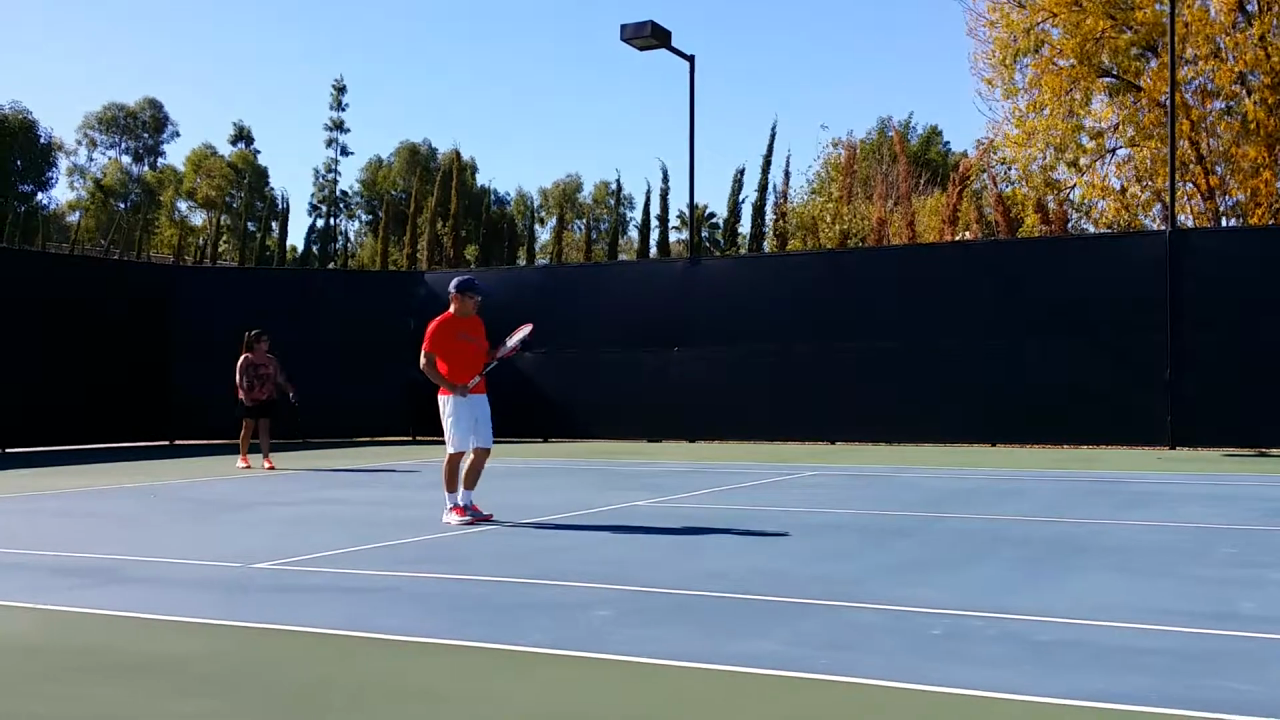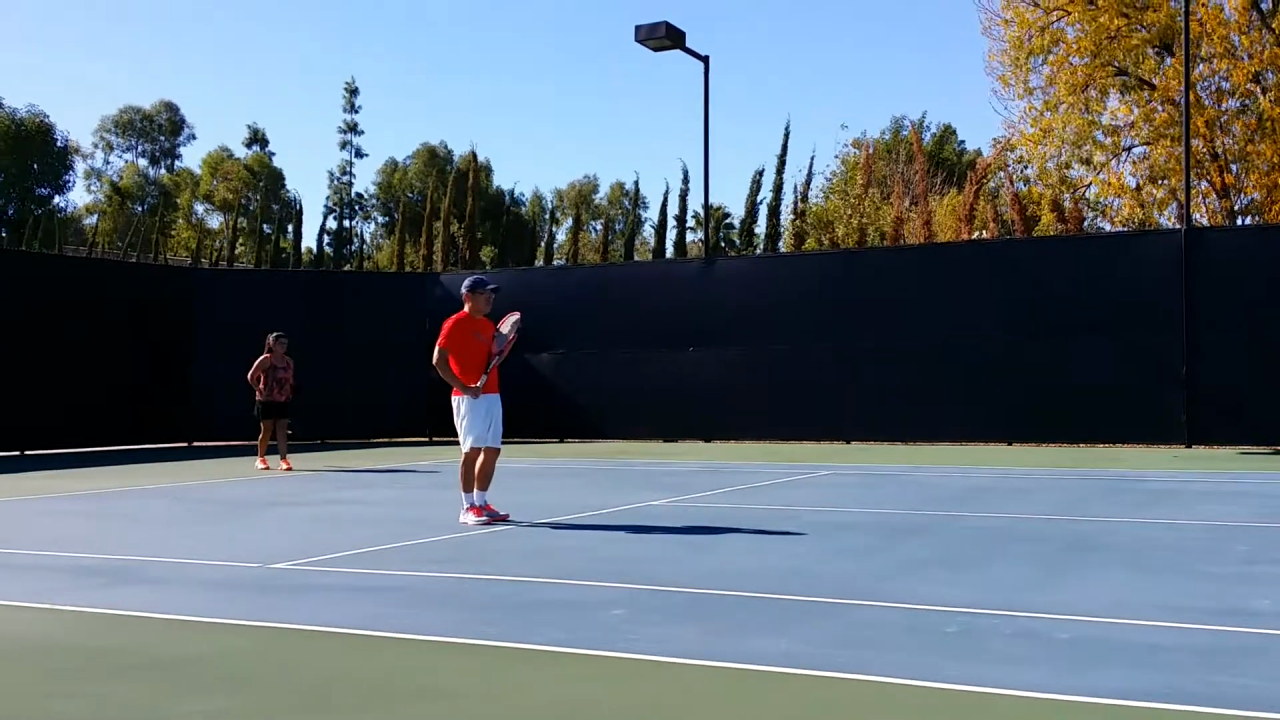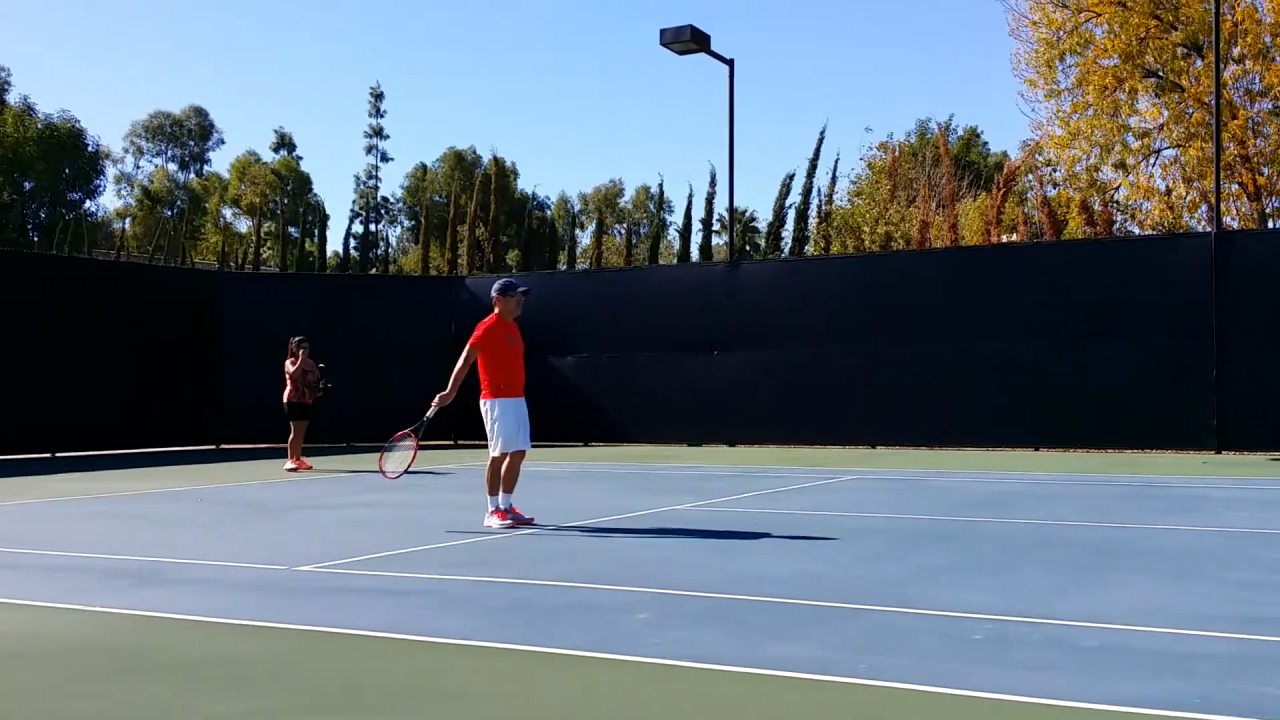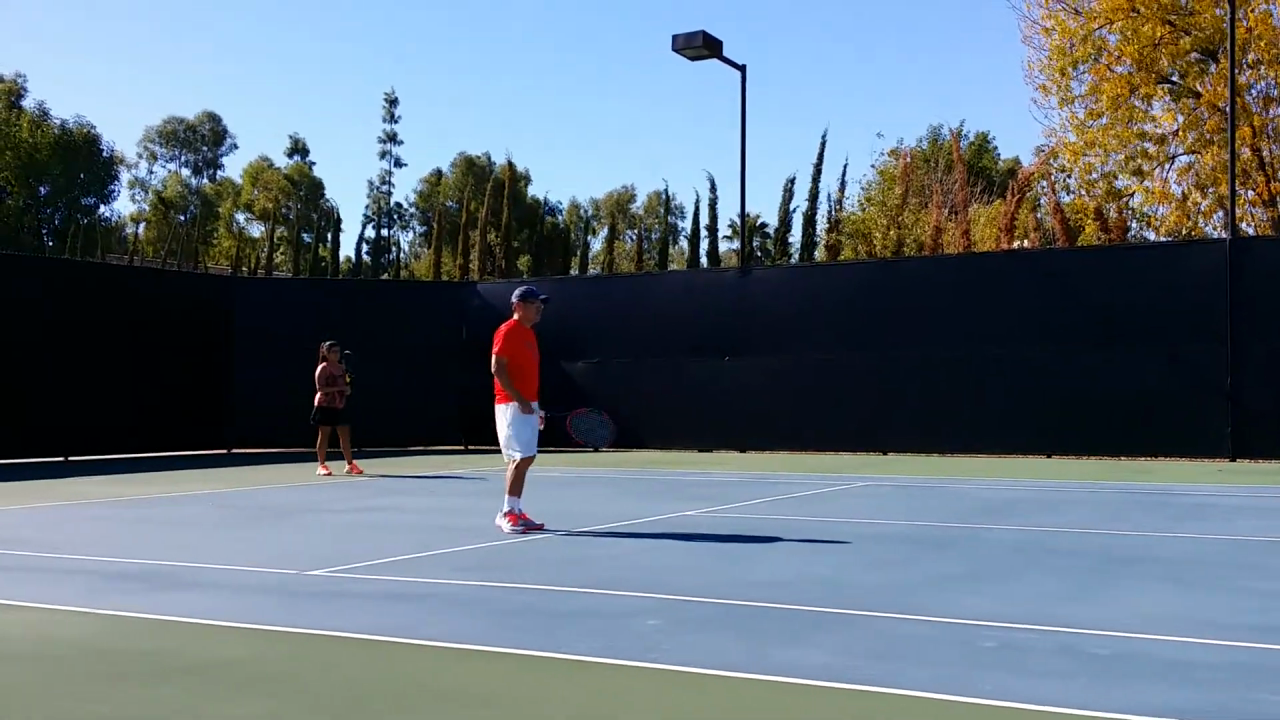
dt=1s
person 1, frame 1
left shoulder: (477, 322)
right shoulder: (440, 325)
right elbow: (426, 363)
left wrist: (499, 352)
right wrist: (451, 387)
left hip: (479, 396)
right hip: (455, 398)
left knee: (483, 451)
right knee: (456, 452)
left ankle: (466, 504)
right ankle: (452, 507)
person 1, frame 2
left shoulder: (488, 325)
right shoulder: (456, 324)
right elbow: (439, 360)
right wrist: (463, 387)
left hip: (492, 396)
right hip: (469, 398)
left knee: (492, 452)
right knee: (472, 451)
left ankle: (481, 503)
right ankle: (468, 508)
person 1, frame 3
left shoulder: (512, 326)
right shoulder: (488, 327)
right elbow: (466, 359)
right wrist: (451, 391)
left hip: (517, 399)
right hip: (498, 401)
left knee: (518, 454)
right knee: (499, 455)
left ankle: (506, 507)
right ankle: (493, 511)
person 1, frame 4
left shoulder: (529, 334)
right shoulder: (507, 331)
right elbow: (497, 369)
left wrist: (535, 405)
right wrist: (519, 400)
left hip: (528, 406)
right hip: (512, 405)
left knee: (523, 460)
right knee: (522, 458)
left ankle: (516, 512)
right ankle: (506, 513)
